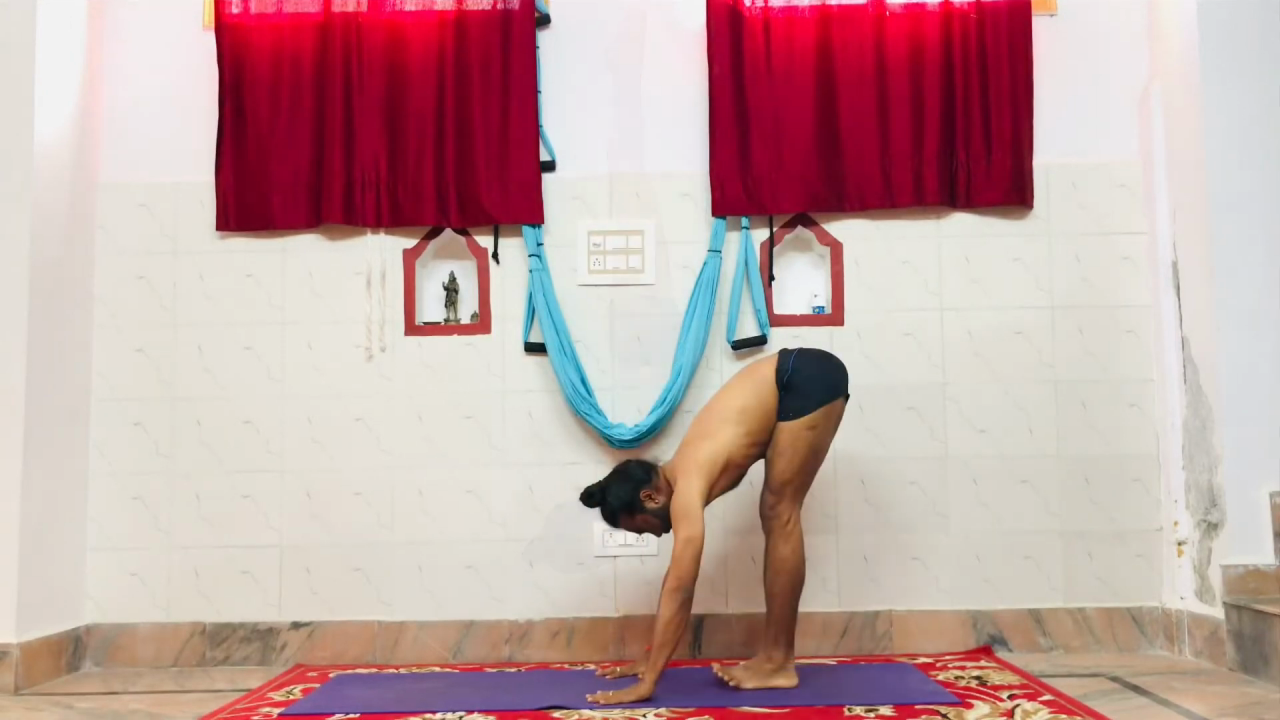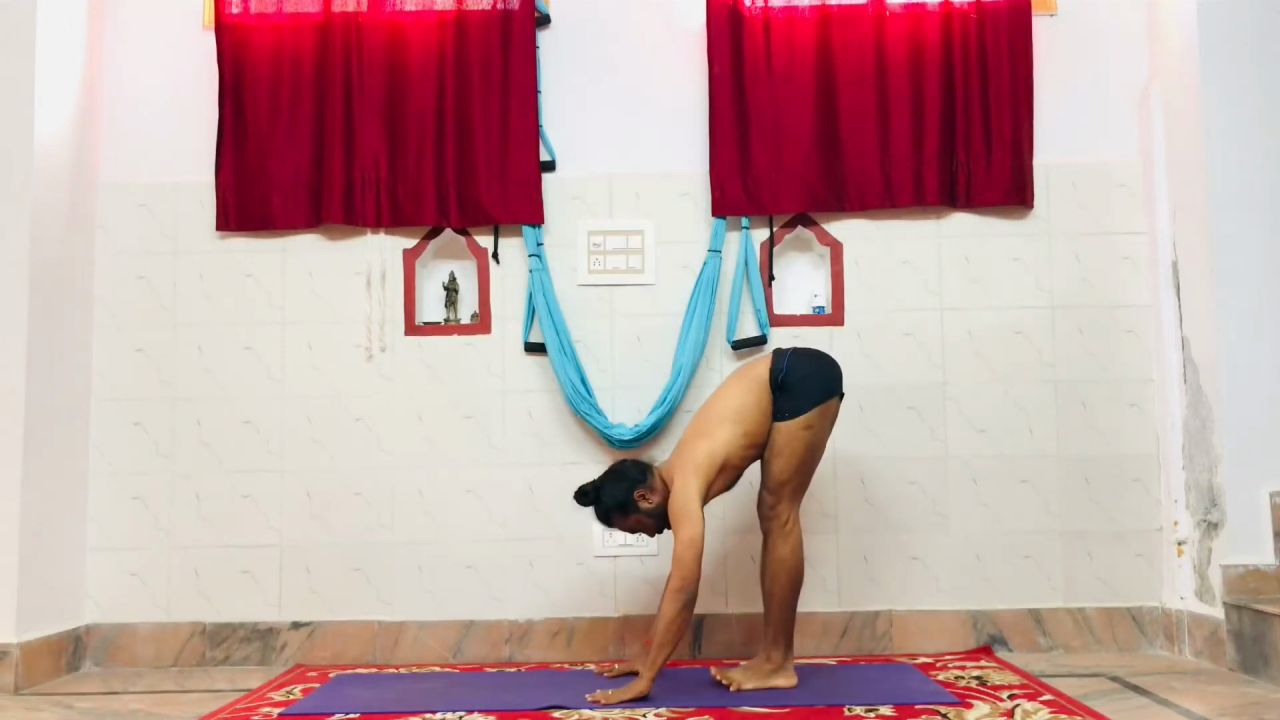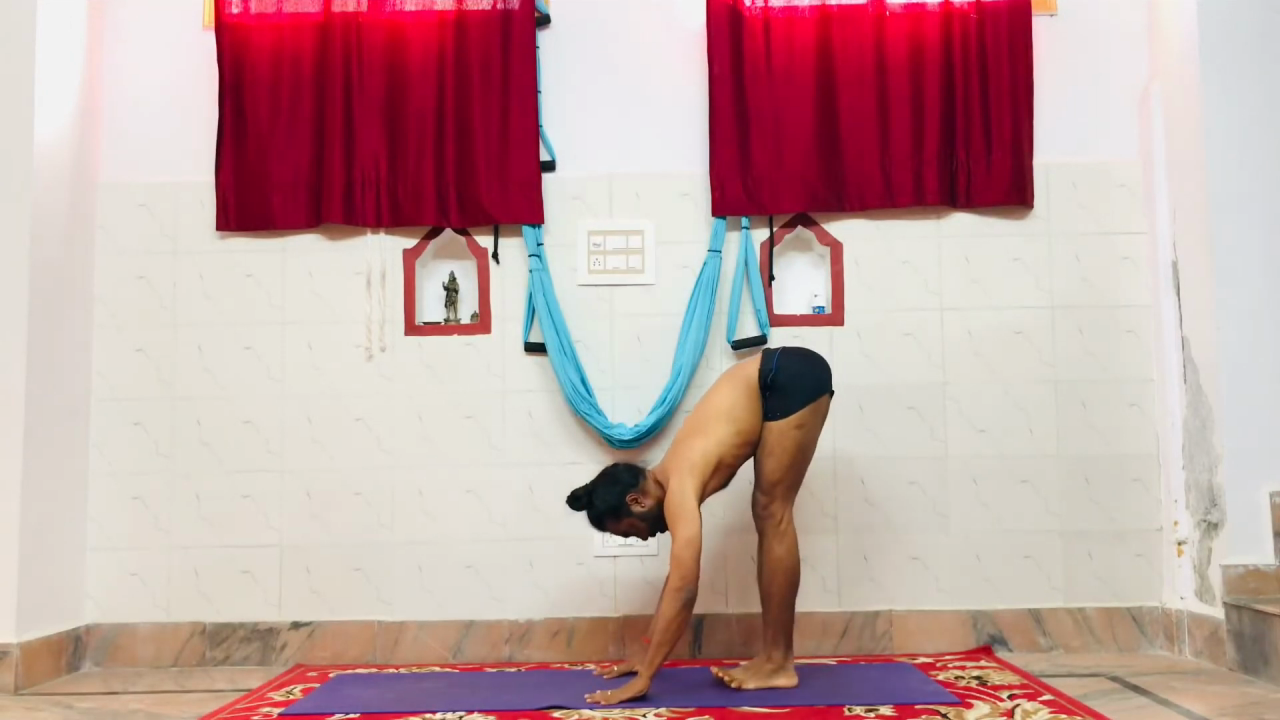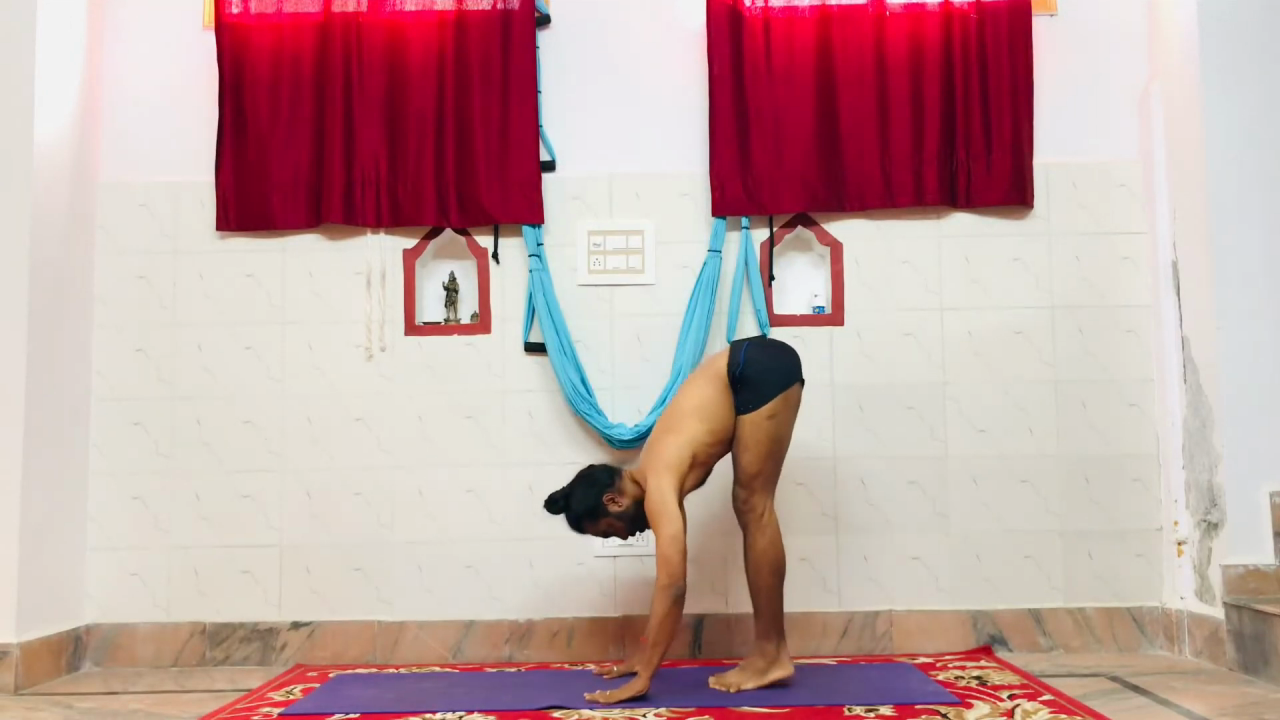
dt=0.5s
person 1, frame 1
left shoulder: (685, 488)
right shoulder: (680, 477)
left elbow: (678, 589)
right elbow: (678, 585)
left wrist: (647, 682)
right wrist: (651, 661)
left hip: (810, 378)
right hip: (791, 380)
left knee: (780, 516)
right knee: (776, 516)
left ankle: (778, 662)
right ankle: (774, 657)
person 1, frame 2
left shoulder: (683, 488)
right shoulder: (678, 478)
left elbow: (683, 589)
right elbow: (680, 581)
left wrist: (644, 680)
right wrist: (649, 659)
left hip: (804, 378)
right hip: (788, 380)
left knee: (778, 517)
right knee: (773, 517)
left ankle: (777, 663)
right ankle: (773, 658)
person 1, frame 3
left shoulder: (678, 490)
right shoulder: (672, 480)
left elbow: (683, 589)
right elbow: (678, 579)
left wrist: (644, 678)
right wrist: (648, 656)
left hip: (793, 377)
right hip: (777, 380)
left knee: (772, 517)
right knee: (768, 517)
left ankle: (778, 662)
right ankle: (773, 657)
person 1, frame 4
left shoulder: (657, 488)
right shoulder: (651, 478)
left elbow: (671, 587)
right elbow: (668, 584)
left wrist: (642, 679)
right wrist: (645, 656)
left hip: (762, 369)
right hip: (752, 371)
left knee: (753, 511)
right knee: (750, 512)
left ankle: (771, 655)
right ankle: (767, 653)
